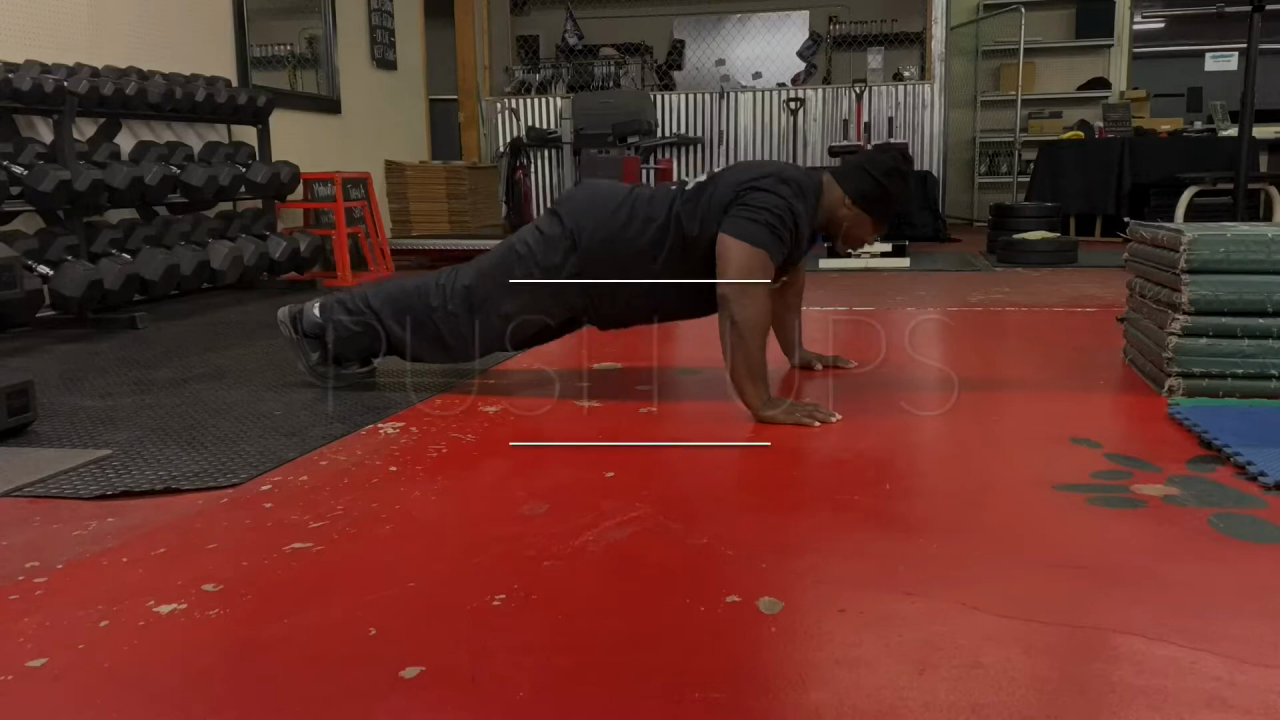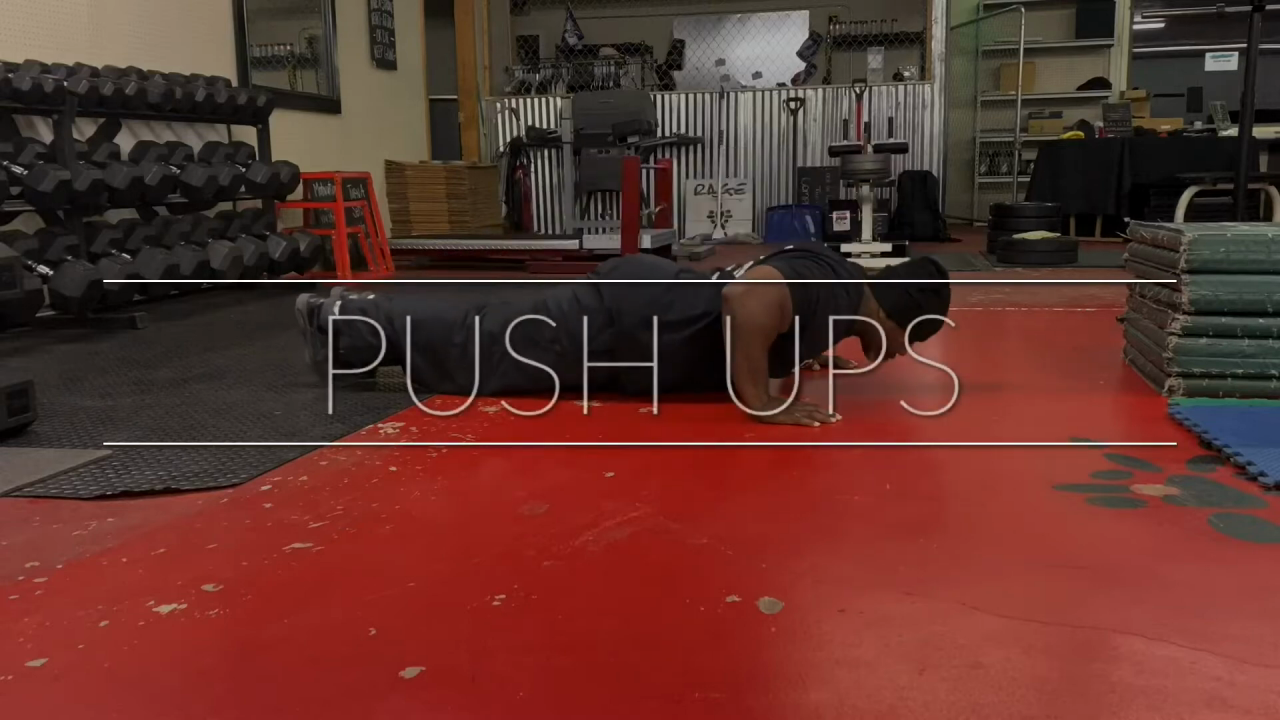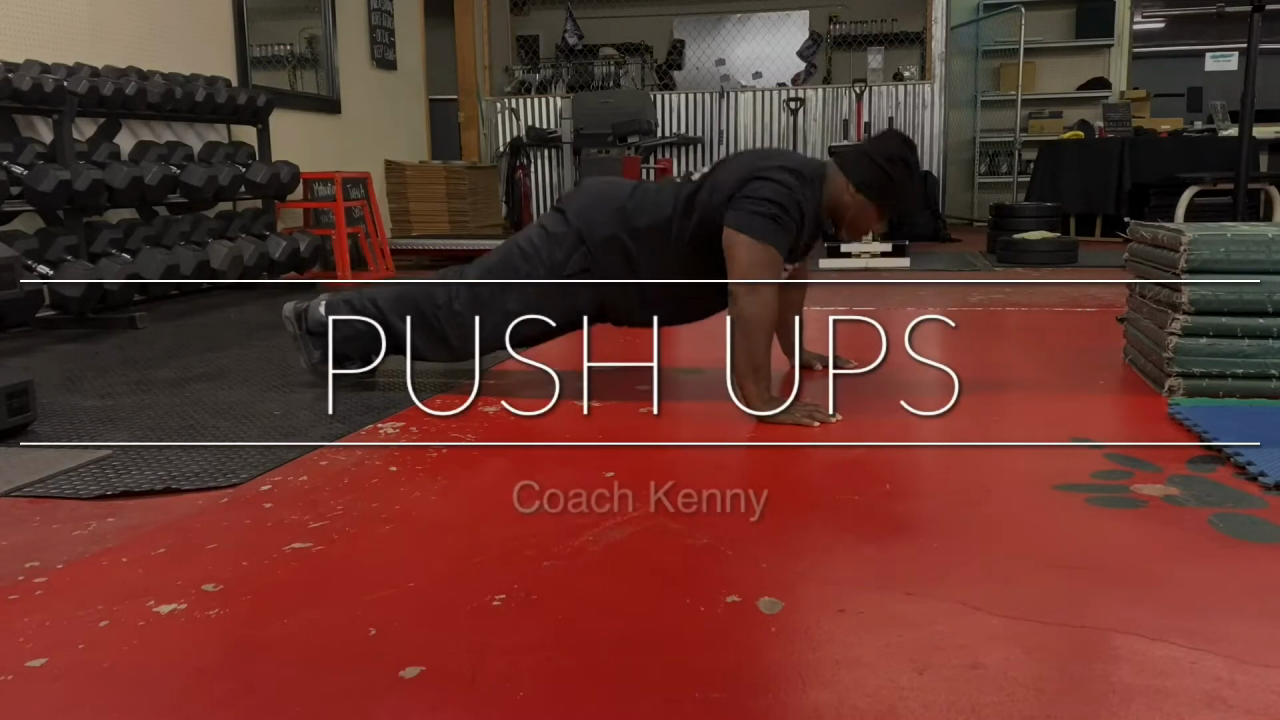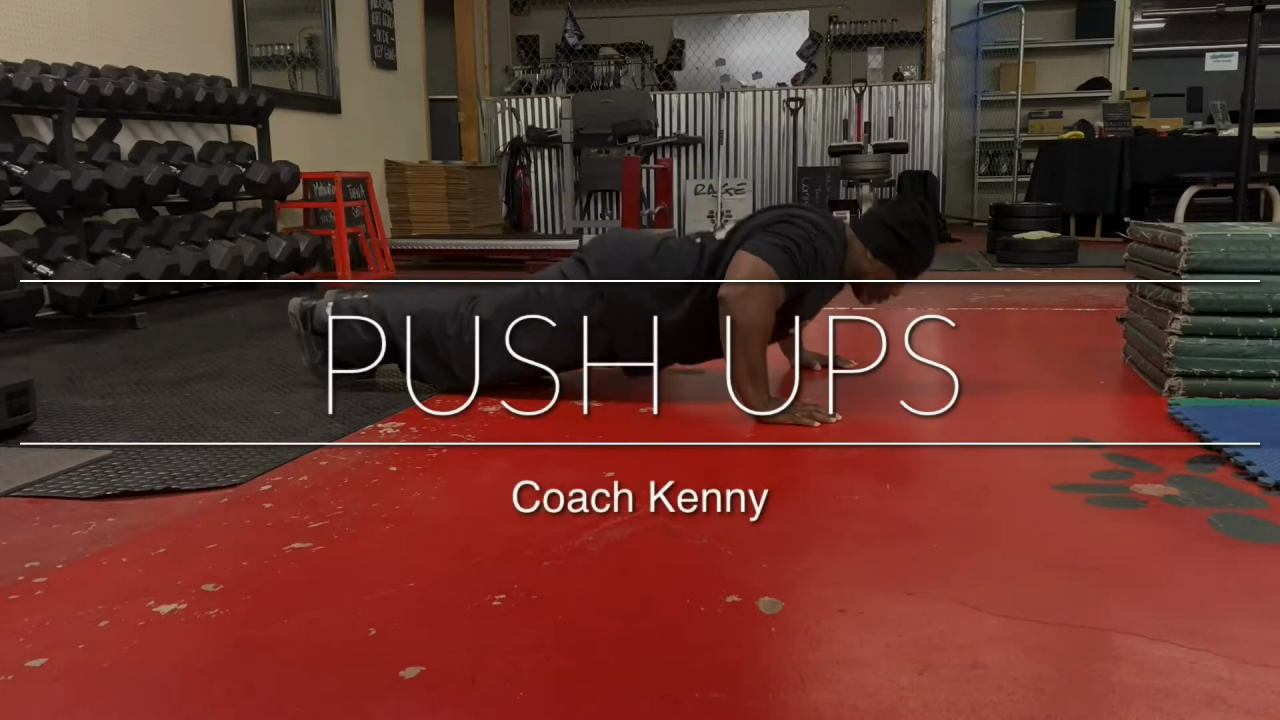
dt=0.7s
person 1, frame 1
left shoulder: (807, 201)
right shoulder: (784, 202)
left elbow: (782, 274)
right elbow: (738, 291)
left wrist: (796, 351)
right wrist: (761, 402)
left hip: (603, 251)
right hip: (584, 248)
left knee: (478, 311)
right knee: (456, 314)
left ankle: (342, 326)
right ankle: (322, 322)
person 1, frame 2
left shoulder: (837, 280)
right shoulder: (835, 294)
right elbow: (743, 297)
left wrist: (798, 353)
right wrist: (759, 399)
left hip: (639, 299)
right hip: (616, 325)
left knee: (490, 327)
right knee: (473, 348)
left ankle: (360, 315)
right ankle: (339, 319)
person 1, frame 3
left shoulder: (808, 190)
right shoulder: (781, 189)
left elbow: (787, 280)
right elbow: (748, 290)
left wrist: (797, 352)
right wrist: (758, 401)
left hip: (612, 248)
right hip: (589, 247)
left knee: (473, 308)
right knee: (460, 313)
left ankle: (343, 319)
right ankle: (326, 322)
person 1, frame 4
left shoulder: (824, 243)
right shoulder: (812, 244)
right elbow: (740, 294)
left wrist: (796, 351)
right wrist: (758, 401)
left hip: (630, 280)
right hip: (609, 297)
left knee: (483, 325)
right knee: (469, 338)
left ankle: (352, 314)
right ankle: (332, 320)
